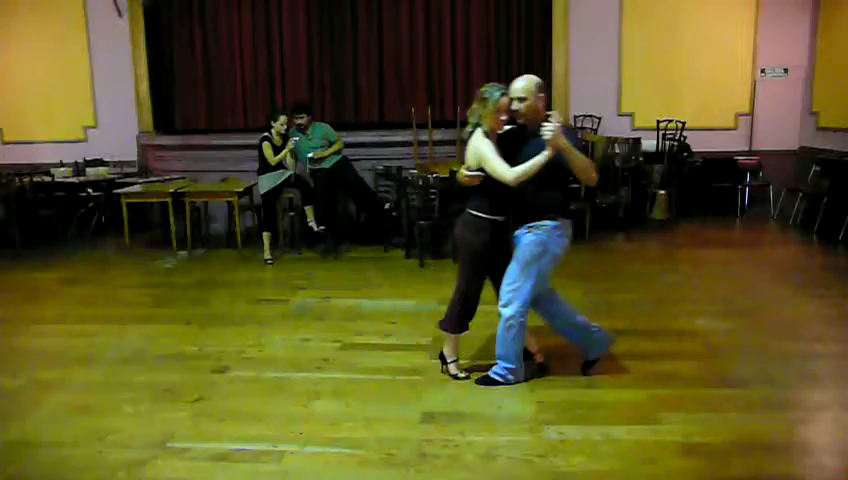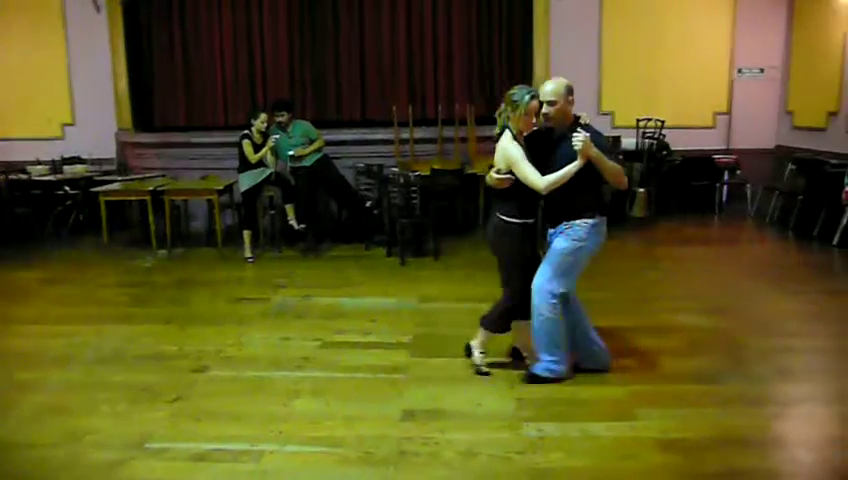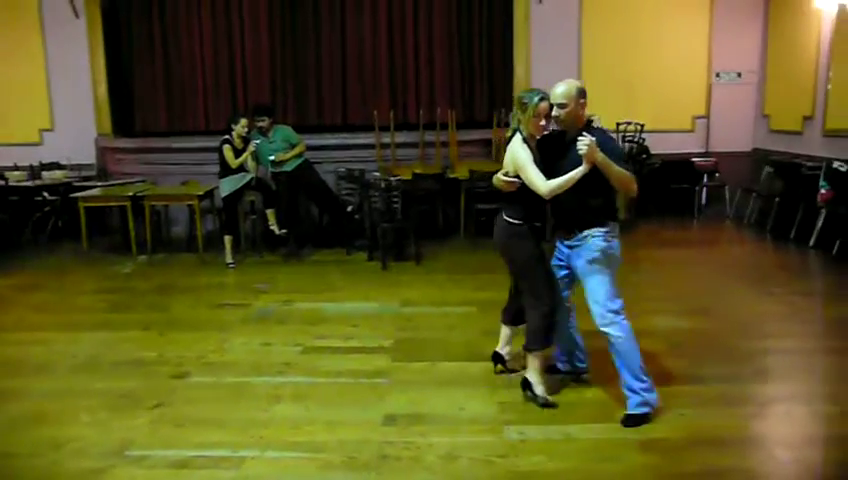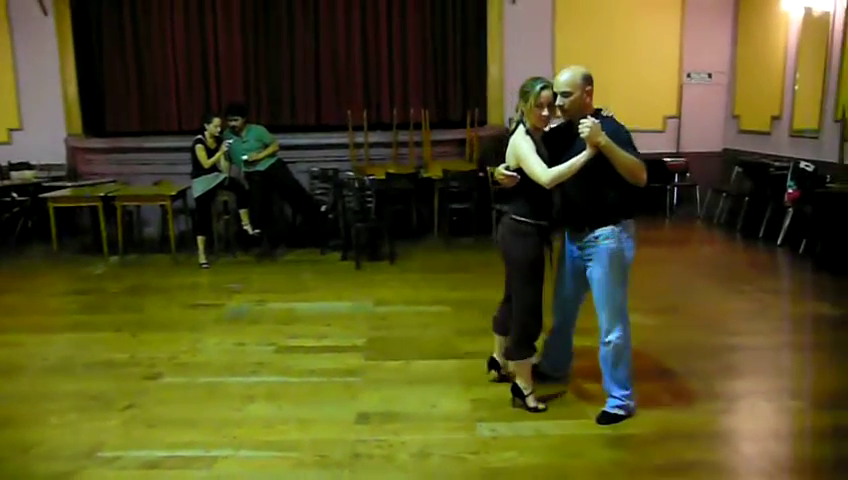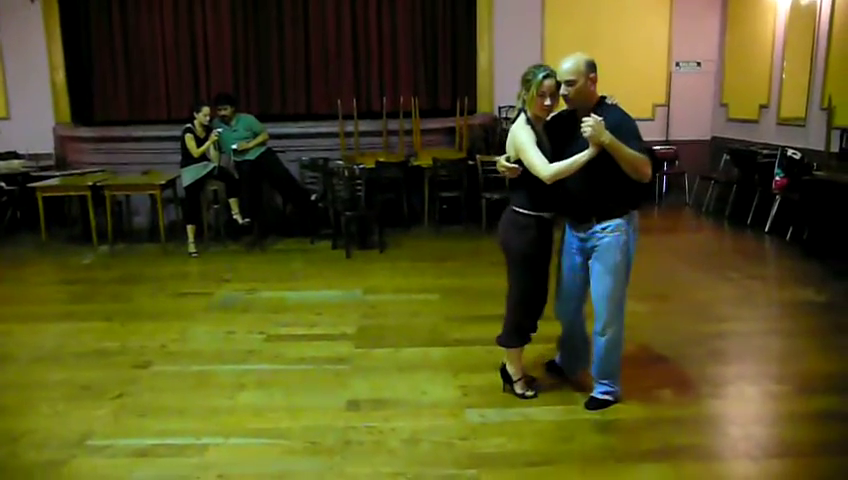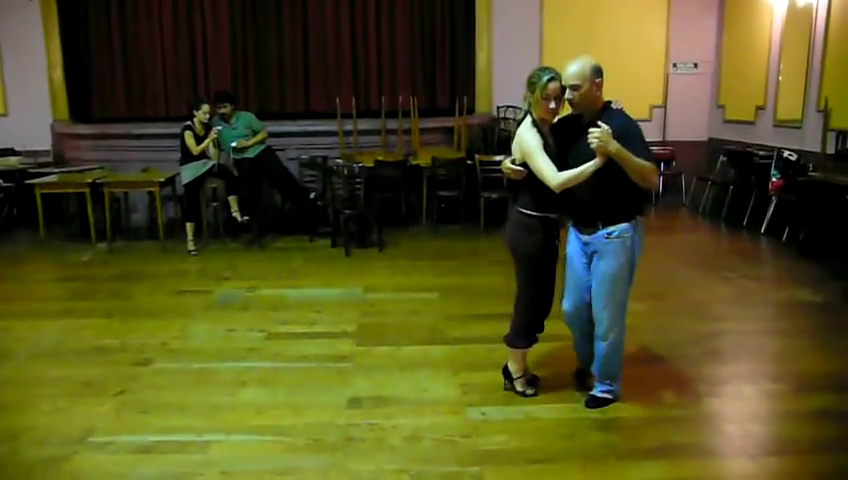
dt=0.4s
person 1, frame 1
left shoulder: (554, 134)
right shoulder: (511, 137)
left elbow: (591, 178)
left wrist: (562, 146)
left hip: (545, 229)
right hip: (526, 228)
left knee: (512, 298)
right knee: (539, 295)
left ankle: (506, 370)
right ankle: (593, 341)
person 1, frame 2
left shoulder: (589, 136)
left elbow: (621, 181)
left wrist: (592, 153)
right wrist: (495, 176)
left hip: (582, 228)
right hip: (556, 228)
left knee: (544, 289)
right knee: (559, 293)
left ankle: (552, 364)
right ankle: (594, 354)
person 1, frame 3
left shoulder: (600, 141)
right shoulder: (551, 142)
left elbow: (630, 188)
left wrist: (597, 158)
right wrist: (501, 178)
left hip: (595, 238)
right hip: (564, 238)
left knee: (607, 314)
left ankle: (642, 396)
right ankle: (571, 361)
person 1, frame 4
left shoulder: (610, 129)
right shoulder: (558, 135)
left elbow: (640, 177)
left wrist: (602, 143)
right wrist: (505, 172)
left hip: (608, 237)
right hip: (574, 236)
left knee: (611, 320)
right knee: (563, 308)
left ankle: (621, 399)
right ankle: (554, 366)
person 1, frame 5
left shoulder: (616, 119)
right shoulder: (560, 123)
left elbow: (644, 173)
left wrist: (606, 140)
right wrist: (507, 163)
left hip: (611, 229)
right hip: (574, 228)
left knee: (606, 313)
right knee: (566, 306)
left ankle: (607, 386)
right ankle: (570, 362)
person 1, frame 6
left shoulder: (622, 125)
right shoulder: (566, 126)
left elbow: (651, 180)
left wrist: (613, 149)
right wrist: (513, 165)
left hip: (615, 234)
right hip: (579, 231)
left knee: (607, 316)
right knee: (573, 309)
left ankle: (607, 385)
right ankle: (588, 361)
person 2, frame 1
left shoulder: (493, 138)
right shoulder: (481, 143)
right elbow: (511, 176)
right wrist: (549, 152)
left hip: (495, 226)
right hip: (476, 227)
right knee: (468, 292)
left ankle: (528, 347)
right ankle: (448, 356)
person 2, frame 2
left shoulder: (518, 140)
right shoulder: (509, 147)
right elbow: (542, 185)
right wrist: (580, 161)
left hip: (521, 227)
right hip: (509, 230)
left knee: (527, 290)
right knee: (516, 294)
left ankle: (522, 349)
right ankle: (477, 345)
person 2, frame 3
left shoulder: (532, 144)
right shoulder: (519, 149)
right elbow: (545, 189)
right wrist: (585, 167)
left hip: (520, 230)
right hip: (517, 232)
left knee: (522, 292)
right knee: (543, 300)
left ankle: (502, 351)
right ankle: (533, 378)
person 2, frame 4
left shoulder: (541, 136)
right shoulder: (521, 141)
right elbow: (547, 179)
right wrist: (588, 152)
left hip: (527, 230)
right hip: (521, 232)
left knee: (515, 299)
right knee: (527, 308)
left ankle: (498, 358)
right ankle: (523, 387)
person 2, frame 5
left shoulder: (546, 126)
right shoulder: (522, 131)
right elbow: (547, 173)
right wrist: (591, 150)
left hip: (540, 224)
right hip: (521, 225)
left knee: (535, 298)
right knee: (522, 299)
left ankle: (512, 366)
right ankle: (514, 375)
person 2, frame 6
left shoulder: (552, 128)
right shoulder: (528, 135)
right elbow: (555, 181)
right wrist: (599, 160)
left hip: (543, 225)
right hip: (528, 226)
left knee: (540, 298)
right knee: (532, 298)
left ankle: (517, 367)
right ankle: (515, 372)
person 3, frame 1
left shoulder: (285, 137)
right shoulder: (266, 139)
left elbow: (289, 161)
right elbow: (273, 161)
left wrist: (293, 172)
right wrist: (287, 149)
left hip: (282, 172)
right hip: (267, 177)
left knee: (306, 185)
right knee: (269, 212)
left ankle: (311, 221)
right ankle: (266, 250)
person 3, frame 2
left shoulder: (265, 135)
right shoulder: (246, 137)
left elbow: (269, 158)
right elbow: (253, 159)
right wrist: (267, 147)
left hip: (262, 170)
right hip: (248, 175)
left knee: (287, 183)
right knee: (249, 210)
left ankle: (291, 219)
right ankle: (247, 248)
person 3, frame 3
left shoulder: (246, 140)
right shoulder: (226, 142)
left elbow: (250, 164)
right elbow: (233, 164)
right wrist: (248, 152)
left hip: (243, 175)
right hip: (228, 180)
left knee: (268, 189)
right knee: (230, 215)
left ankle: (273, 224)
right ankle: (228, 254)
person 3, frame 4
left shoulder: (218, 140)
right shoulder: (199, 142)
left elbow: (223, 165)
right elbow: (206, 164)
right wrist: (221, 152)
left hip: (216, 175)
right hip: (201, 180)
left knee: (241, 189)
right knee: (203, 216)
left ankle: (246, 224)
right ankle: (201, 254)
person 3, frame 5
left shoulder: (208, 129)
right shoulder: (188, 131)
left elbow: (213, 155)
right elbow: (196, 153)
right wrist: (210, 141)
left hip: (206, 164)
right hip: (191, 169)
left knee: (231, 178)
right knee: (193, 205)
left ankle: (236, 214)
right ankle: (191, 243)
person 3, frame 6
left shoulder: (207, 127)
right shoulder: (188, 128)
left elbow: (211, 152)
right elbow: (195, 151)
right wrist: (209, 139)
left hip: (205, 162)
right hip: (190, 167)
left knee: (231, 176)
right knee: (192, 202)
left ankle: (235, 212)
right ankle: (190, 240)
person 4, frame 1
left shoulder: (322, 128)
right shoulder: (292, 134)
left elbow: (340, 143)
left wrist: (325, 153)
left hip: (337, 163)
right hip: (318, 172)
left knee: (360, 190)
right knee: (325, 206)
left ankle: (385, 217)
right ankle: (336, 237)
person 4, frame 2
left shoulder: (303, 126)
right shoulder: (273, 132)
left elbow: (321, 141)
left wrist: (306, 151)
left hip: (318, 161)
right hip: (299, 170)
left knee: (341, 188)
right knee: (306, 204)
left ankle: (364, 215)
right ankle: (318, 235)
person 4, frame 3
left shoulder: (284, 130)
right shoulder: (254, 136)
left elbow: (302, 146)
left wrist: (287, 156)
left hip: (299, 166)
right hip: (281, 175)
left knee: (323, 193)
right knee: (287, 209)
left ankle: (345, 220)
right ankle: (299, 240)
person 4, frame 4
left shoulder: (257, 130)
right shoulder: (227, 136)
left elbow: (275, 145)
left wrist: (260, 155)
left hip: (272, 165)
right hip: (254, 174)
left knee: (296, 192)
right knee: (261, 209)
left ankle: (320, 221)
right ankle: (272, 240)
person 4, frame 5
left shoulder: (247, 119)
right shoulder: (216, 125)
left elbow: (265, 134)
left wrist: (249, 144)
left hip: (262, 154)
right hip: (243, 163)
left knee: (285, 181)
right knee: (251, 198)
left ankle: (310, 208)
right ankle: (261, 229)
person 4, frame 6
left shoulder: (246, 117)
right shoulder: (216, 123)
left elbow: (264, 133)
left wrist: (249, 142)
left hip: (261, 152)
right hip: (242, 160)
left knee: (284, 179)
right knee: (250, 195)
left ankle: (308, 206)
right ankle: (258, 227)
